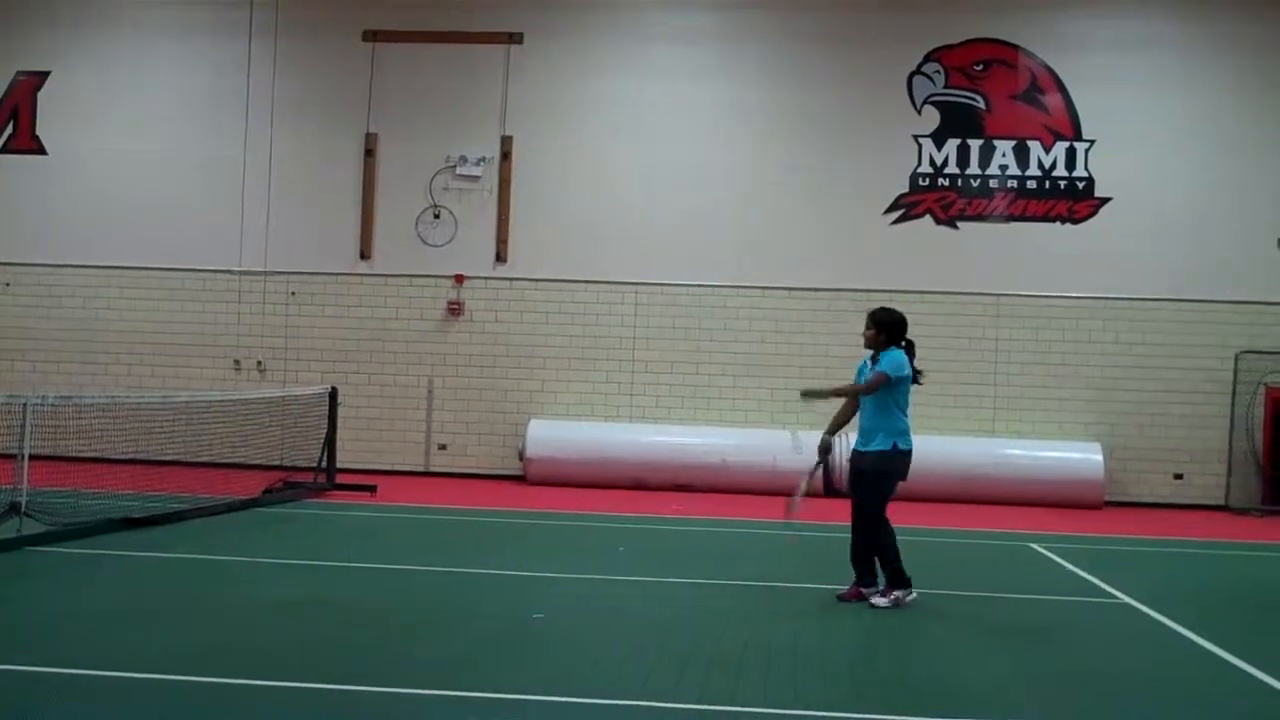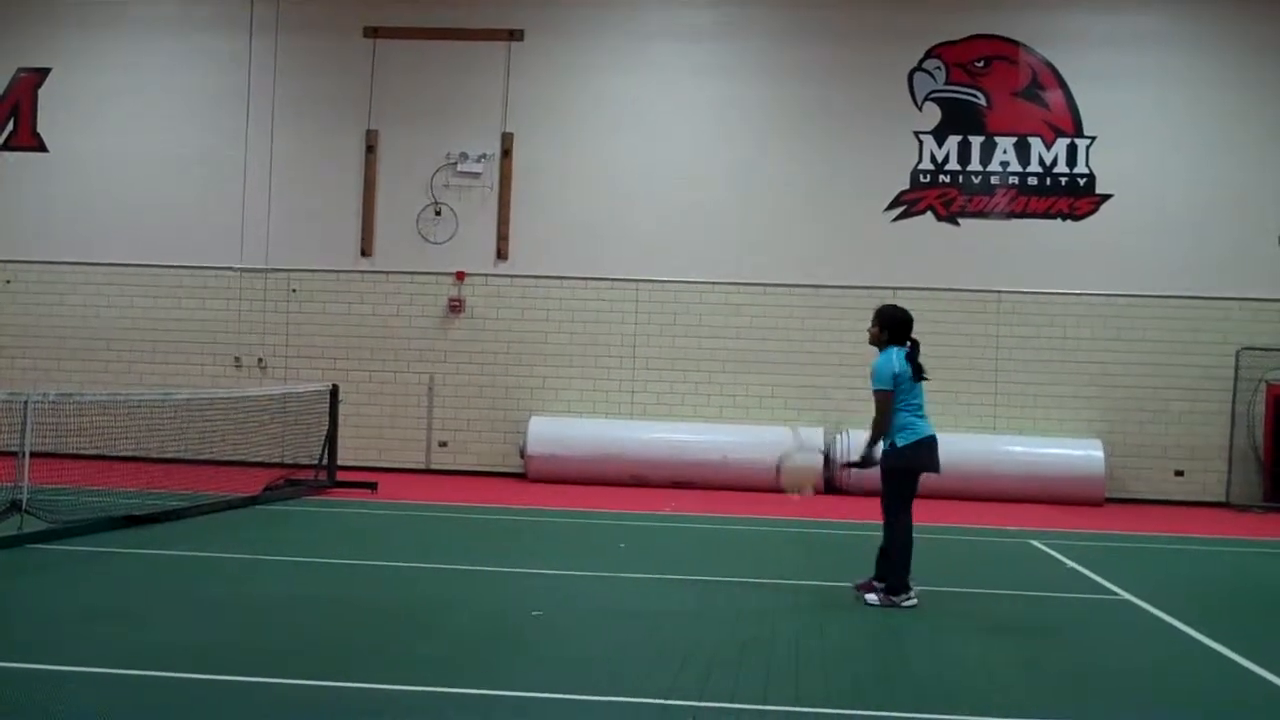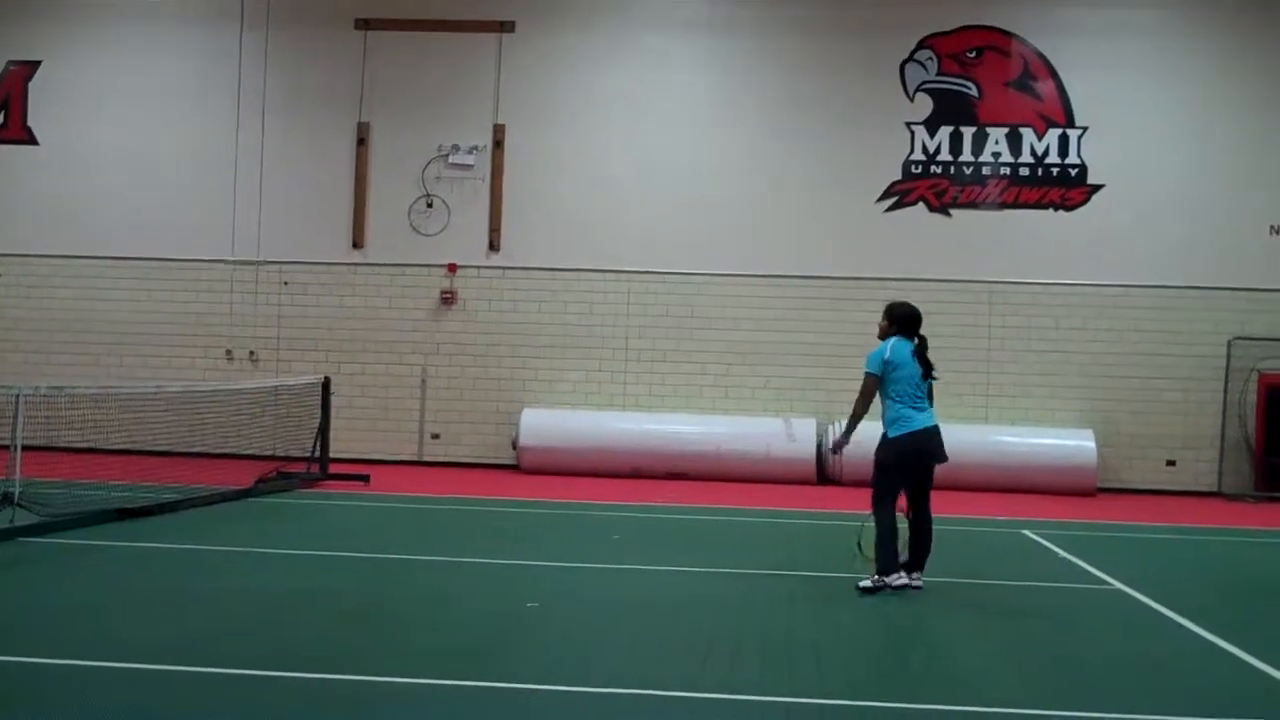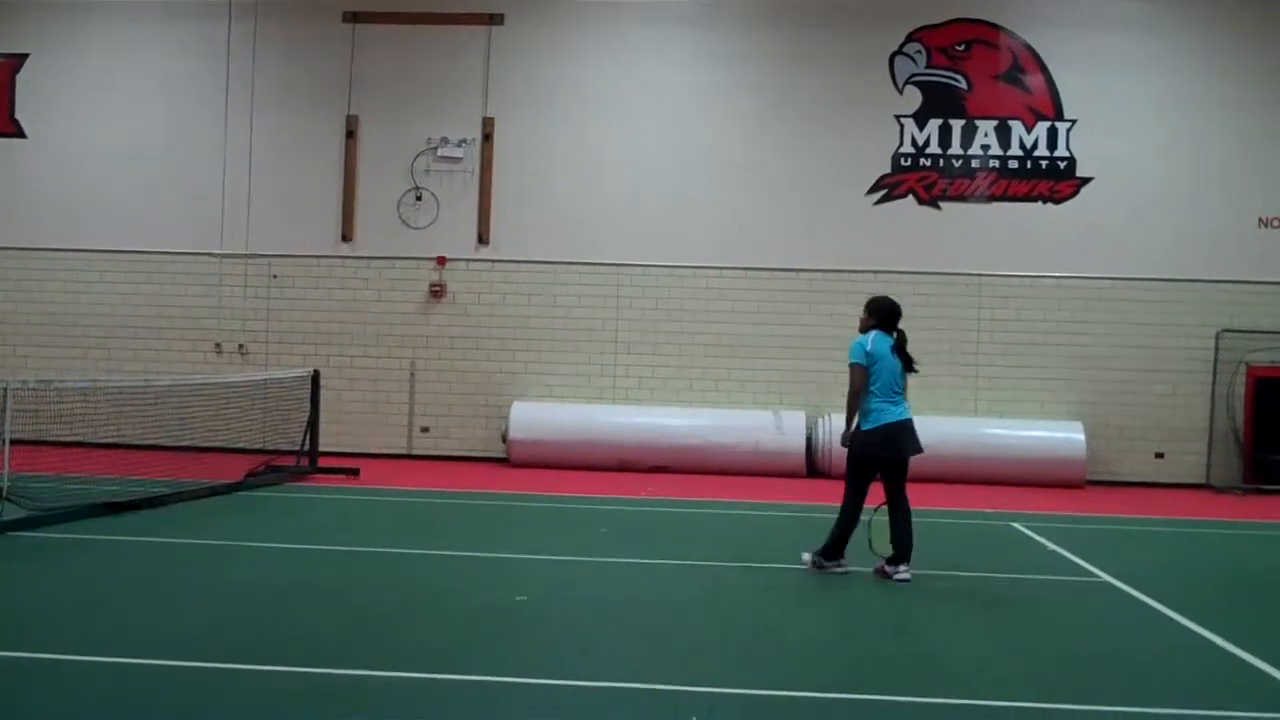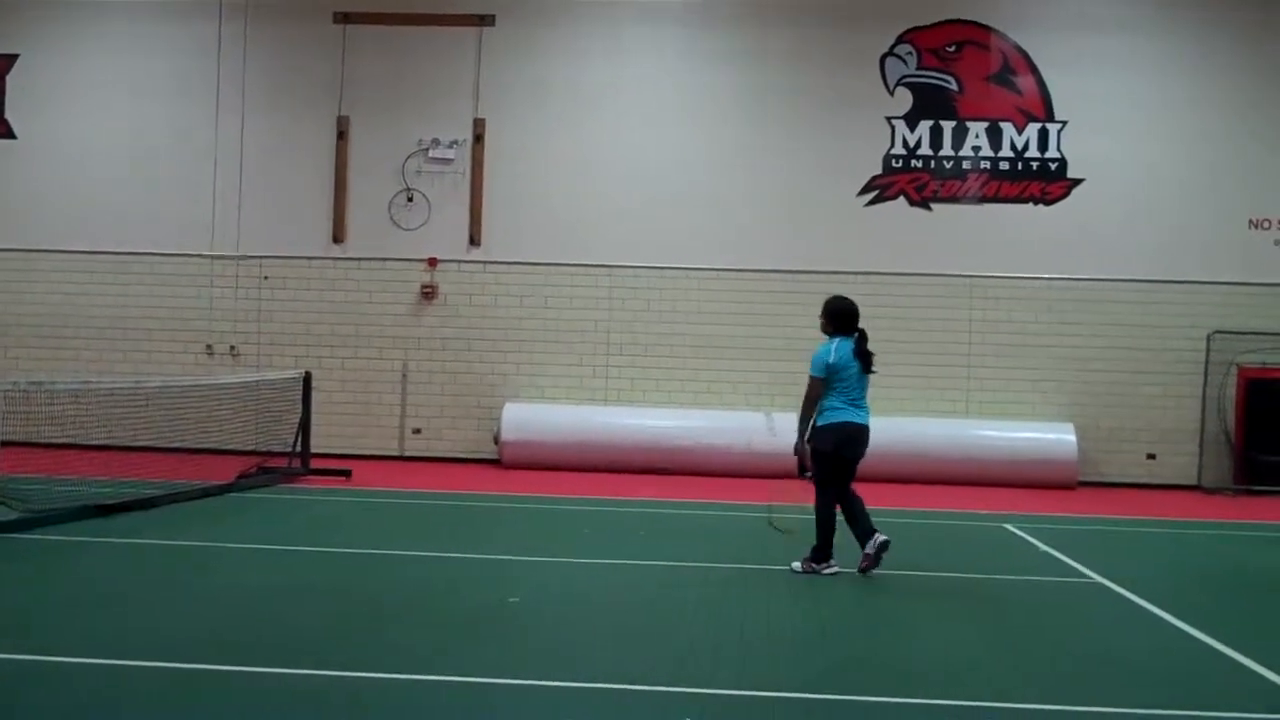
dt=0.4s
person 1, frame 1
left shoulder: (896, 360)
right shoulder: (868, 364)
left elbow: (864, 389)
right elbow: (852, 404)
left wrist: (822, 391)
right wrist: (828, 434)
left hip: (890, 450)
right hip: (865, 450)
left knee: (875, 516)
right knee: (860, 517)
left ankle: (899, 586)
right ankle: (867, 583)
person 1, frame 2
left shoulder: (884, 363)
right shoulder: (904, 359)
left elbow: (883, 415)
left wrist: (869, 449)
right wrist: (879, 447)
left hip: (905, 446)
right hip: (919, 441)
left knee: (896, 515)
right knee: (896, 514)
left ankle: (898, 590)
right ankle: (886, 577)
person 1, frame 3
left shoulder: (882, 352)
right shoulder: (920, 355)
left elbow: (865, 398)
left wrist: (846, 434)
left hip: (900, 437)
right hip: (928, 434)
left knee: (883, 503)
right knee: (919, 504)
left ankle: (889, 571)
right ankle: (914, 570)
person 1, frame 4
left shoulder: (863, 344)
right shoulder: (897, 348)
left elbow: (857, 389)
left wrist: (848, 428)
left hip: (873, 430)
right hip: (901, 428)
left knee: (854, 496)
right knee: (897, 496)
left ankle: (831, 556)
right ankle: (900, 563)
person 1, frame 5
left shoulder: (826, 353)
right shoulder: (861, 349)
left elbow: (812, 397)
left wrist: (802, 435)
left hip: (831, 428)
right hip: (859, 428)
left knee: (825, 493)
right knee: (844, 489)
left ankle: (823, 559)
right ankle: (872, 537)
